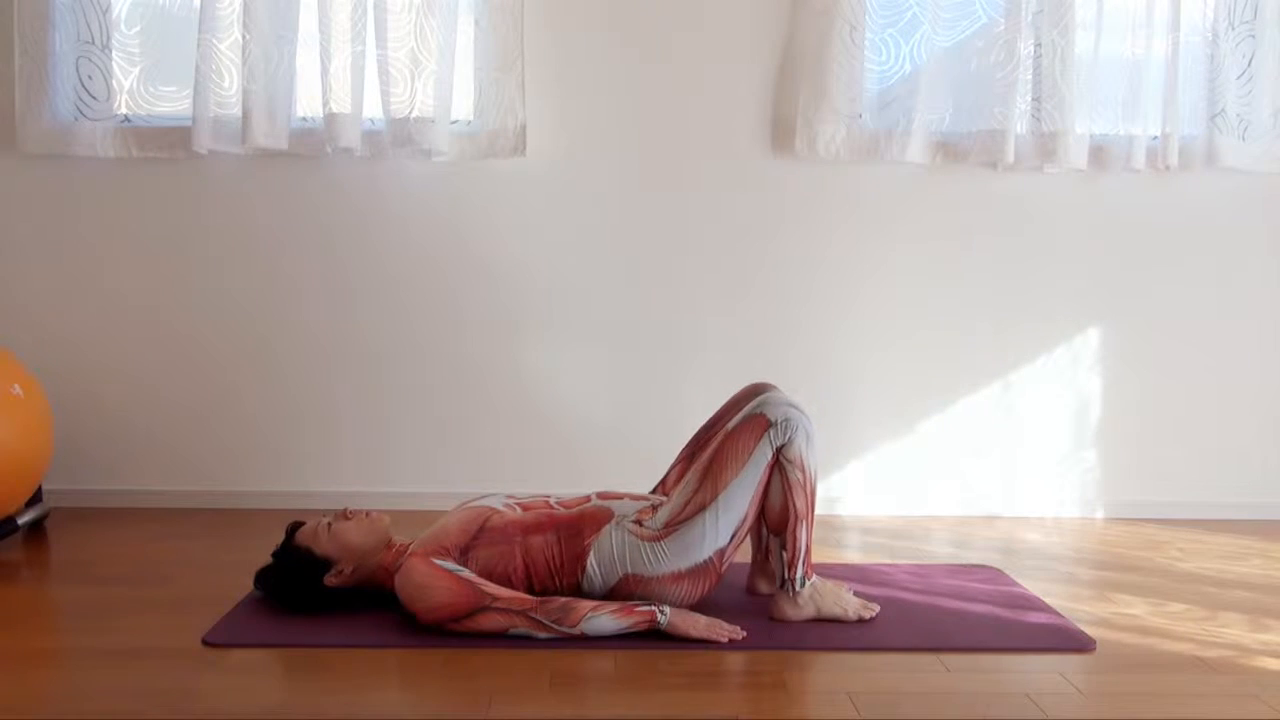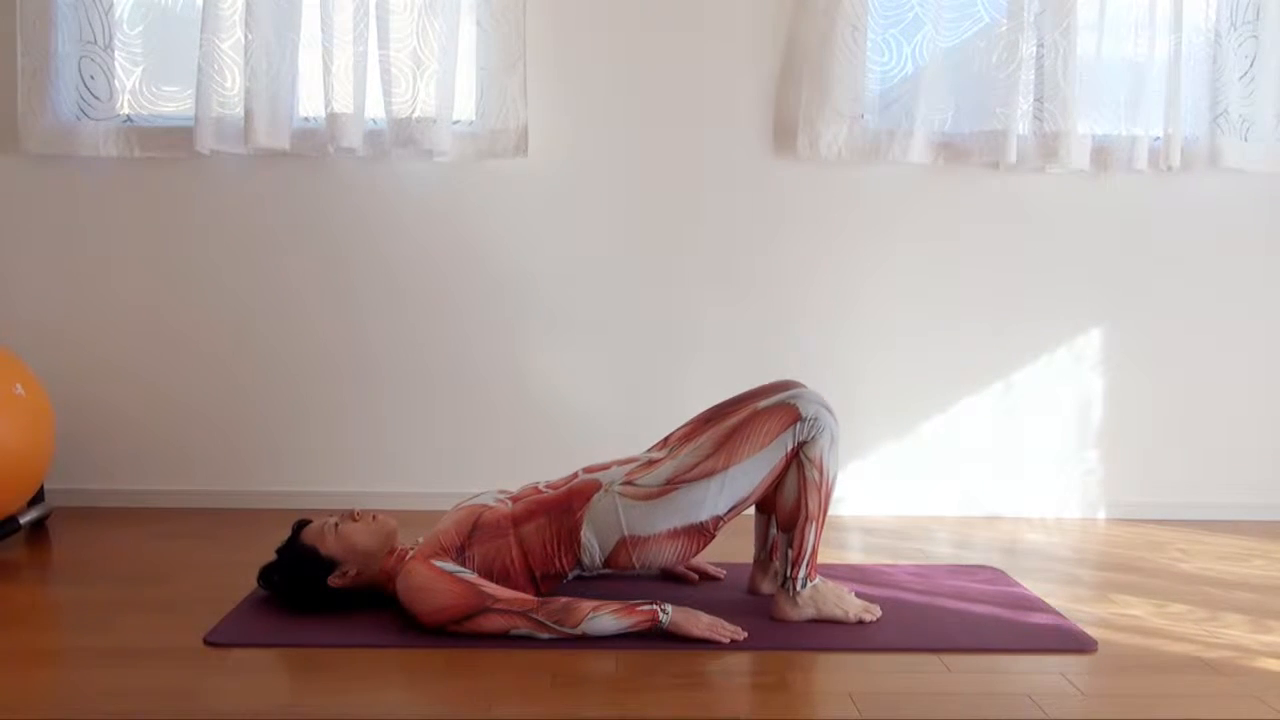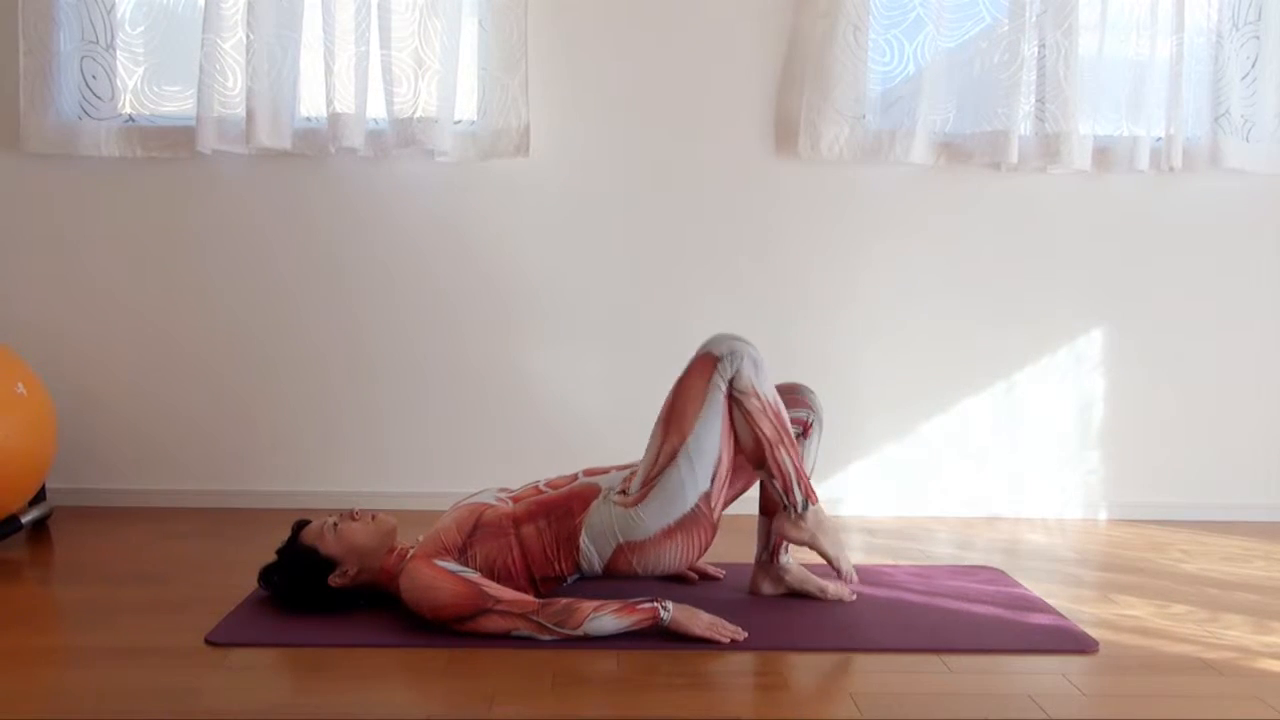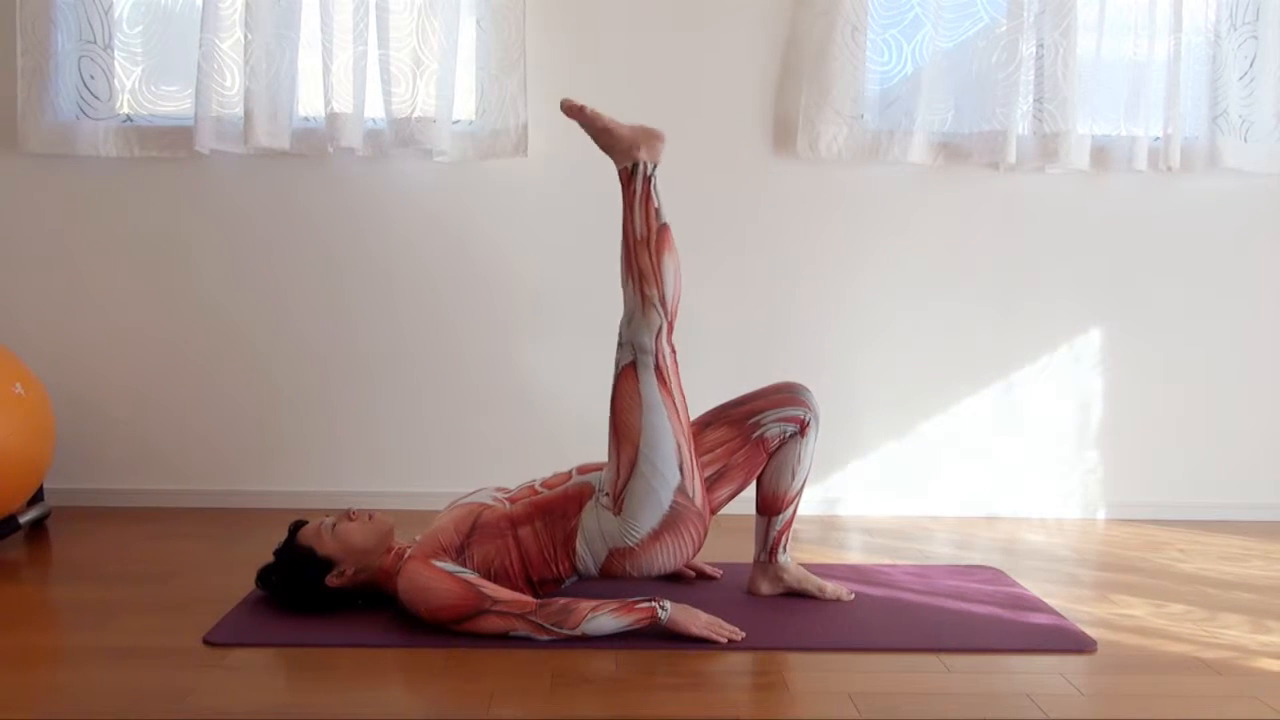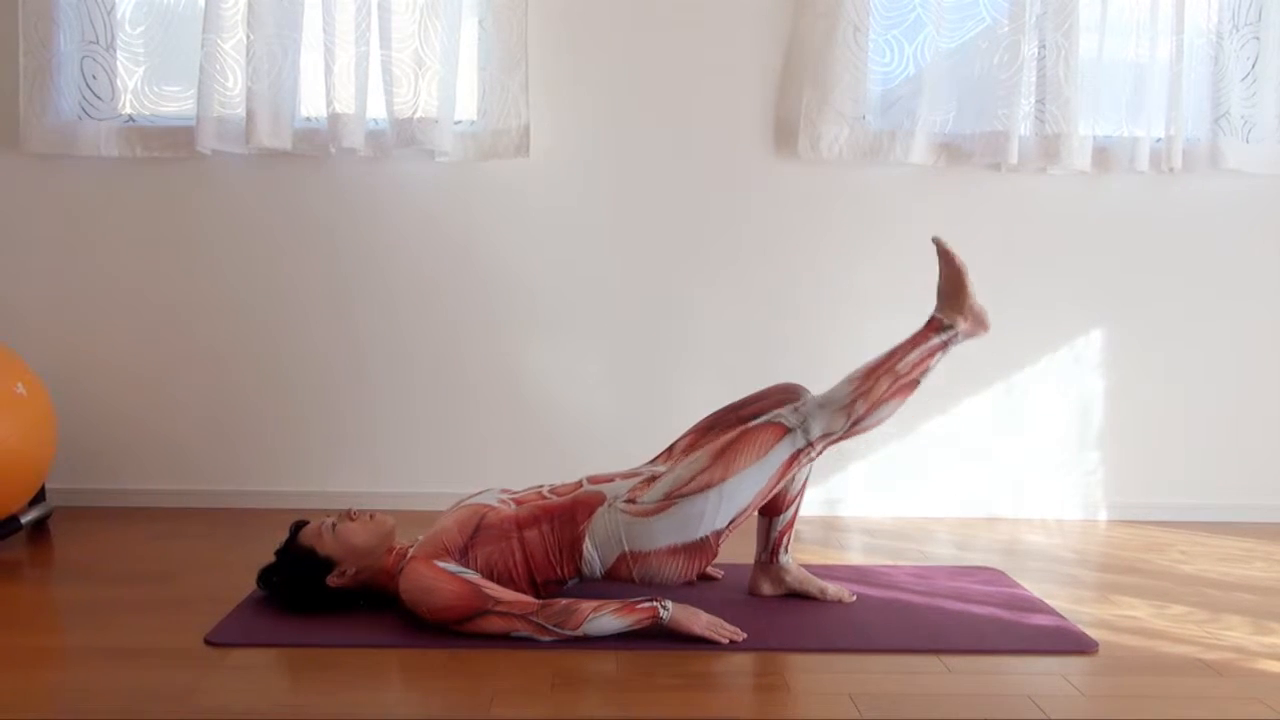
dt=1s
person 1, frame 1
left shoulder: (425, 554)
right shoulder: (419, 585)
right elbow: (541, 616)
right wrist: (665, 616)
left hip: (638, 522)
right hip: (650, 559)
left knee: (761, 402)
right knee: (780, 416)
left ankle: (769, 571)
right ankle: (796, 593)
person 1, frame 2
left shoulder: (423, 557)
right shoulder: (420, 588)
right elbow: (542, 617)
right wrist: (666, 615)
left hip: (620, 495)
right hip: (629, 521)
left knee: (789, 402)
right knee: (809, 415)
left ankle: (772, 570)
right ankle: (798, 592)
person 1, frame 3
left shoulder: (431, 552)
right shoulder: (421, 585)
right elbow: (539, 619)
right wrist: (665, 613)
left hip: (628, 508)
right hip: (643, 526)
left knee: (795, 401)
right knee: (729, 355)
left ankle: (774, 568)
right ankle: (805, 517)
person 1, frame 4
left shoulder: (427, 553)
right shoulder: (419, 587)
right elbow: (538, 618)
right wrist: (663, 611)
left hip: (638, 524)
right hip: (629, 532)
right knee: (643, 345)
left ankle: (772, 566)
person 1, frame 5
left shoulder: (429, 549)
right shoulder: (417, 580)
right elbow: (541, 615)
right wrist: (663, 610)
left hip: (623, 503)
right hip: (626, 540)
left knee: (787, 400)
right knee: (799, 423)
left ankle: (772, 565)
right ankle: (949, 322)
